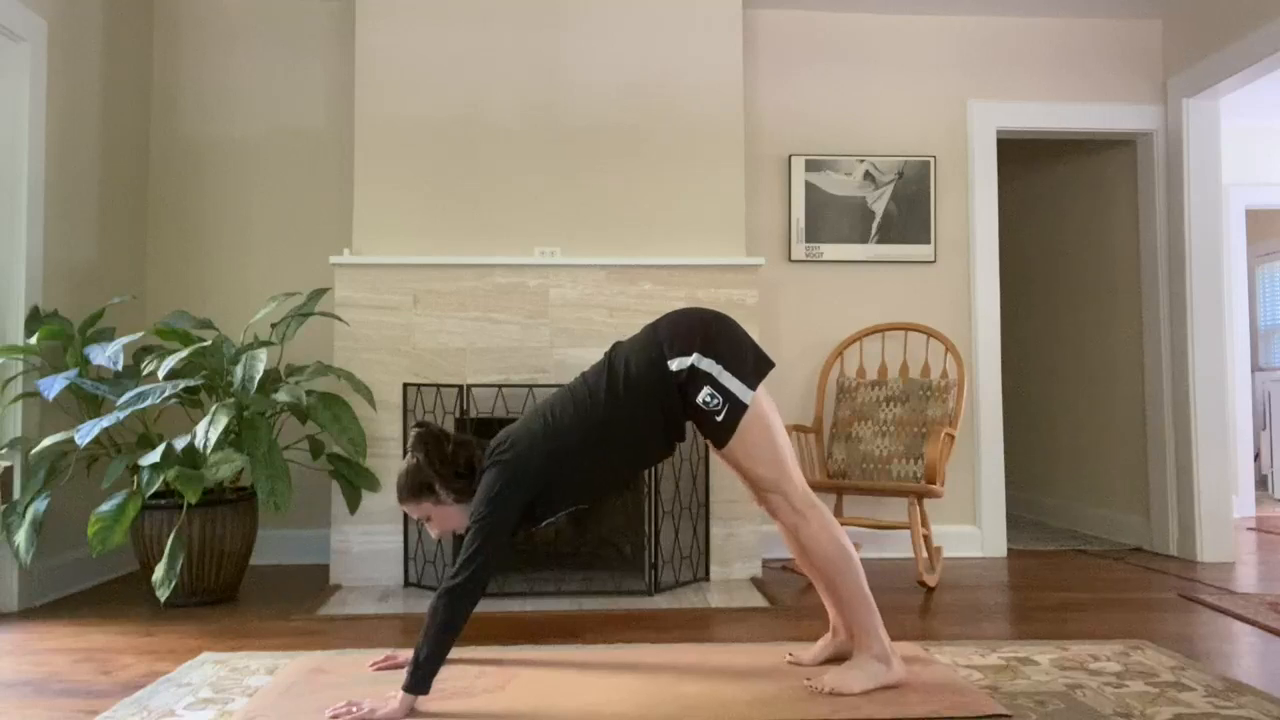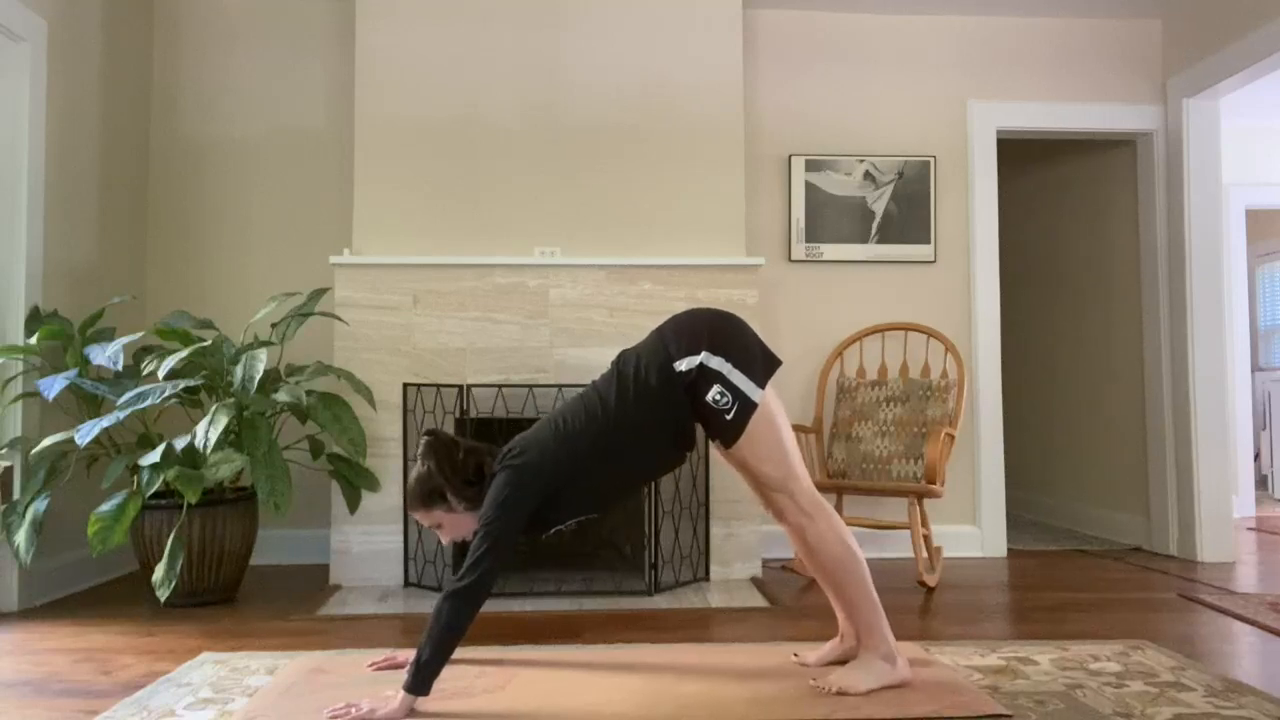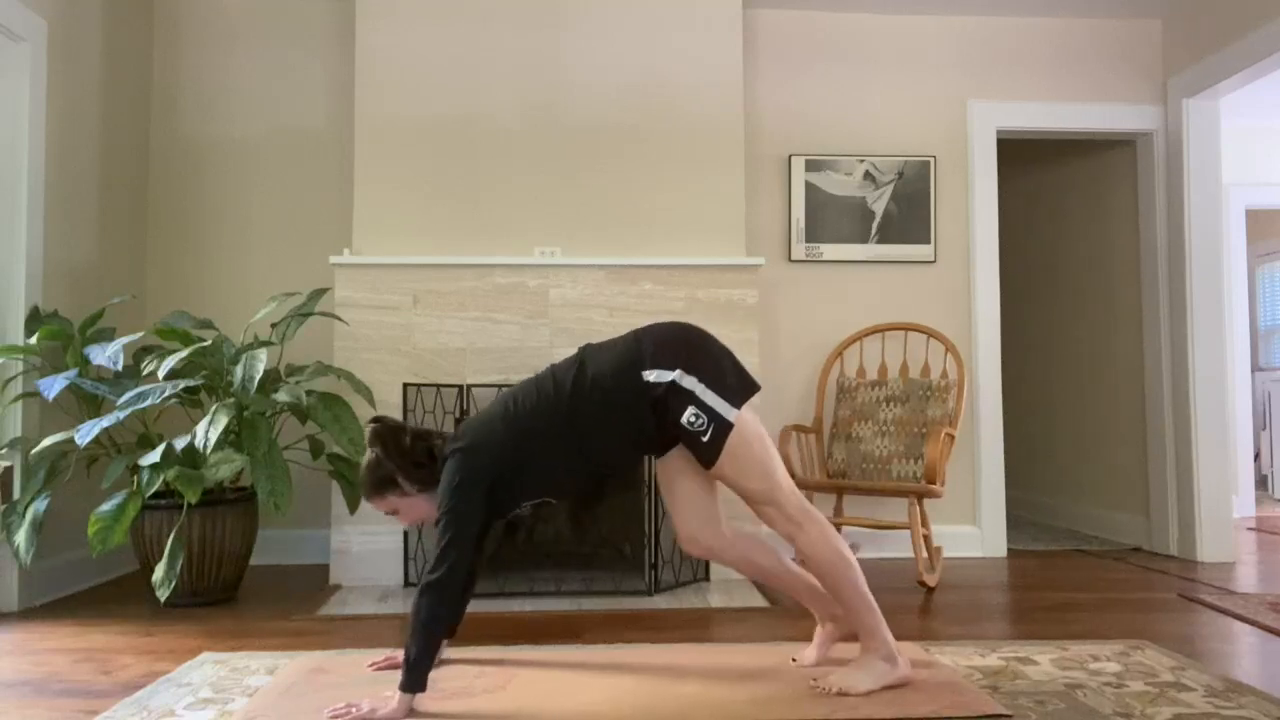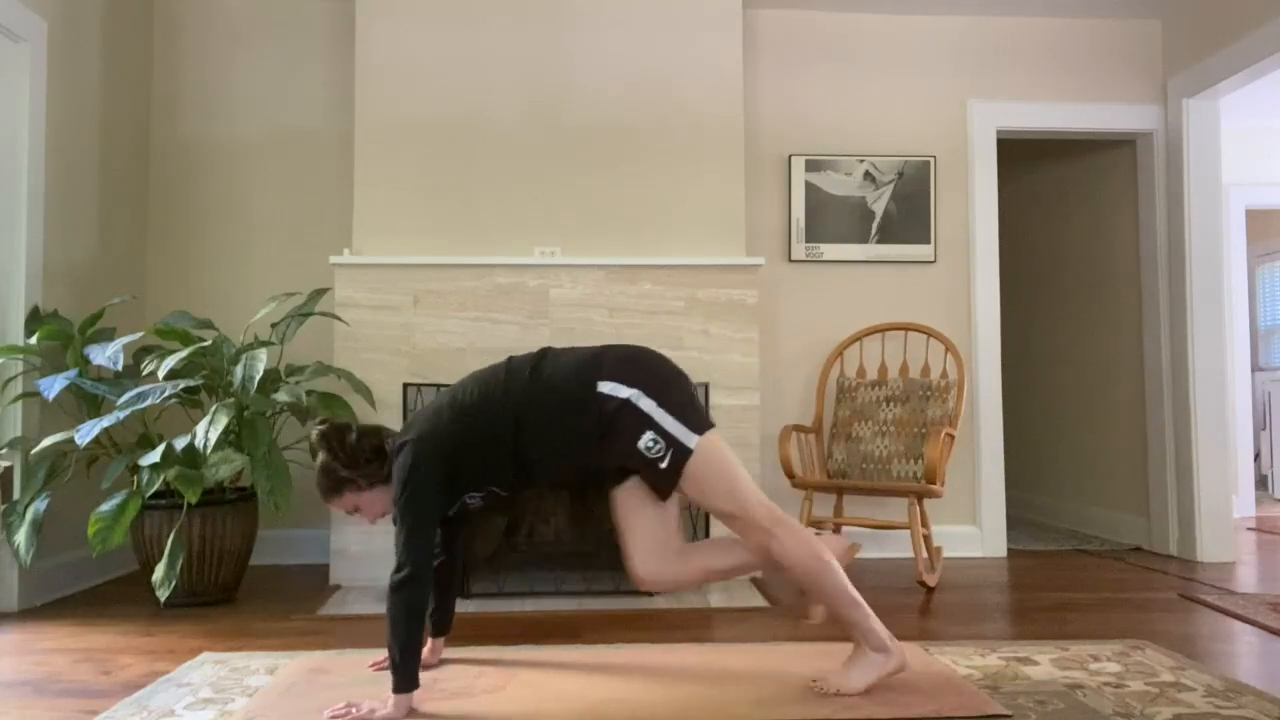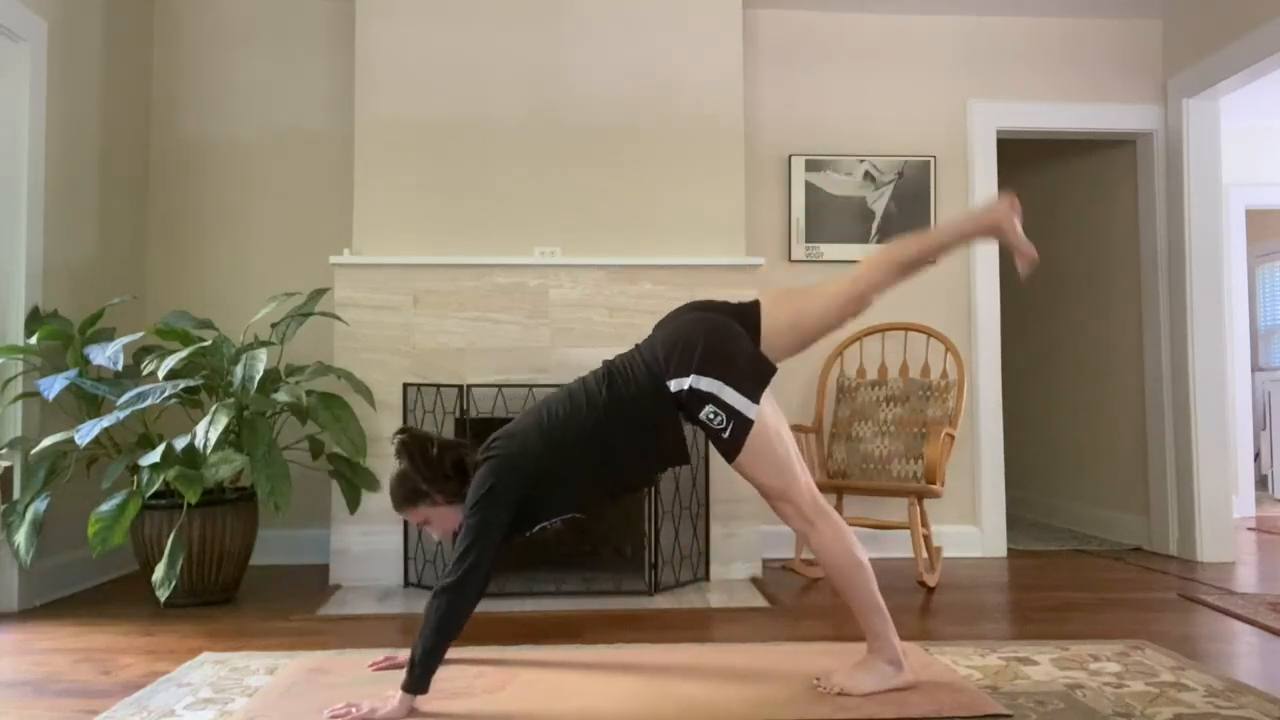
dt=1s
person 1, frame 1
left shoulder: (504, 474)
right shoulder: (498, 471)
left elbow: (463, 583)
right elbow: (467, 578)
right wrist: (427, 650)
left hip: (691, 358)
right hip: (681, 366)
left knee: (788, 499)
right knee: (778, 500)
left ankle: (876, 653)
right ankle: (844, 631)
person 1, frame 2
left shoulder: (515, 481)
right shoulder: (507, 477)
left elbow: (469, 586)
right elbow: (473, 581)
right wrist: (430, 650)
left hip: (701, 358)
right hip: (690, 368)
left knee: (796, 501)
right knee: (784, 505)
left ankle: (883, 654)
right ankle: (852, 635)
person 1, frame 3
left shoulder: (465, 464)
right shoulder: (473, 464)
left elbow: (441, 574)
right elbow: (463, 557)
right wrist: (434, 642)
left hip: (669, 372)
right hip: (652, 391)
left knee: (781, 507)
right knee: (698, 537)
left ankle: (883, 652)
right ankle: (831, 612)
person 1, frame 4
left shoulder: (414, 461)
right shoulder: (429, 459)
left elbow: (410, 574)
right elbow: (444, 548)
right wrist: (434, 639)
left hip: (620, 394)
right hip: (614, 404)
left knee: (756, 520)
right knee: (655, 570)
left ankle: (876, 646)
right ankle: (814, 558)
person 1, frame 5
left shoulder: (496, 480)
right shoulder: (502, 475)
left elbow: (460, 584)
right elbow: (464, 579)
right wrist: (426, 638)
left hip: (696, 373)
right hip: (694, 346)
left knee: (805, 512)
right knee: (859, 286)
left ankle: (888, 657)
right ankle: (988, 218)
